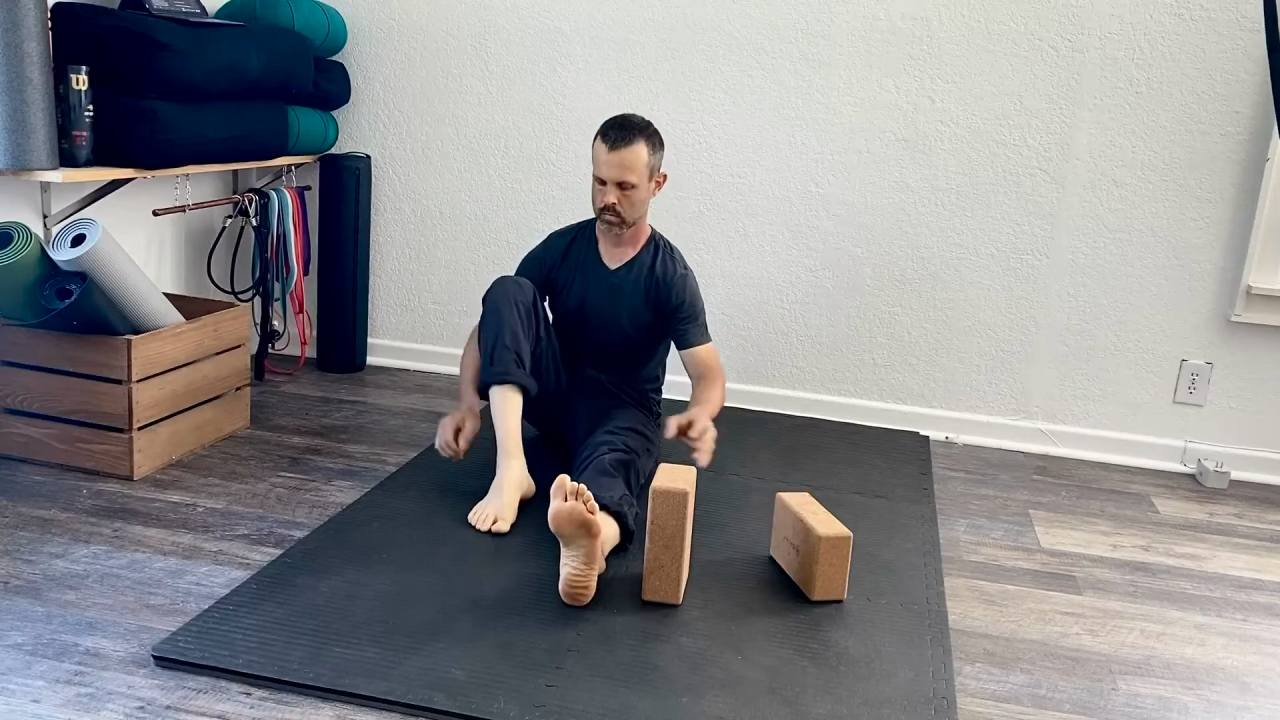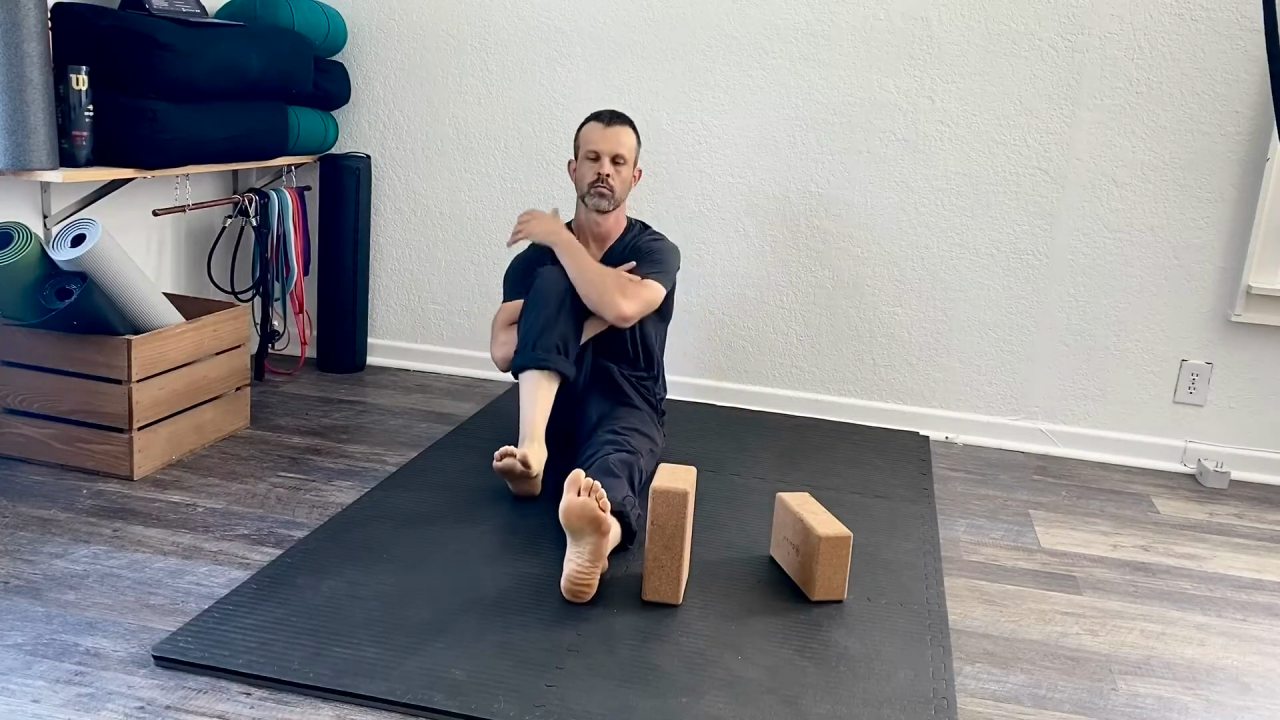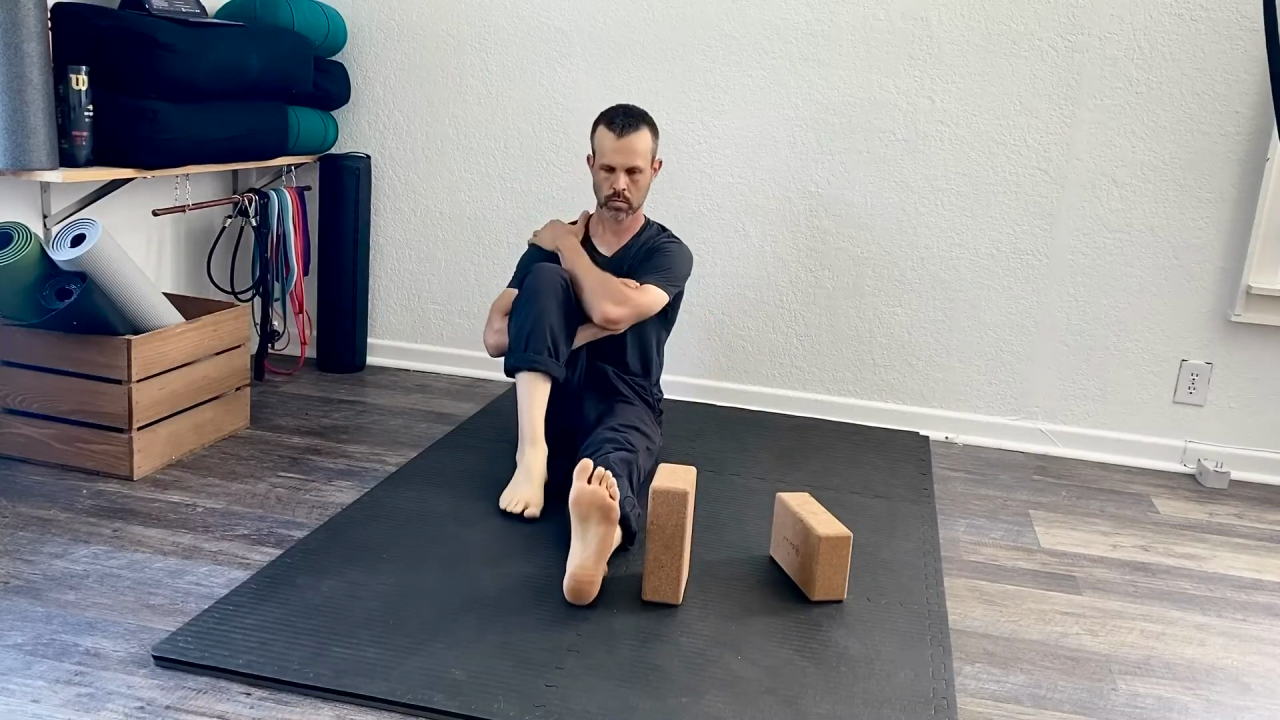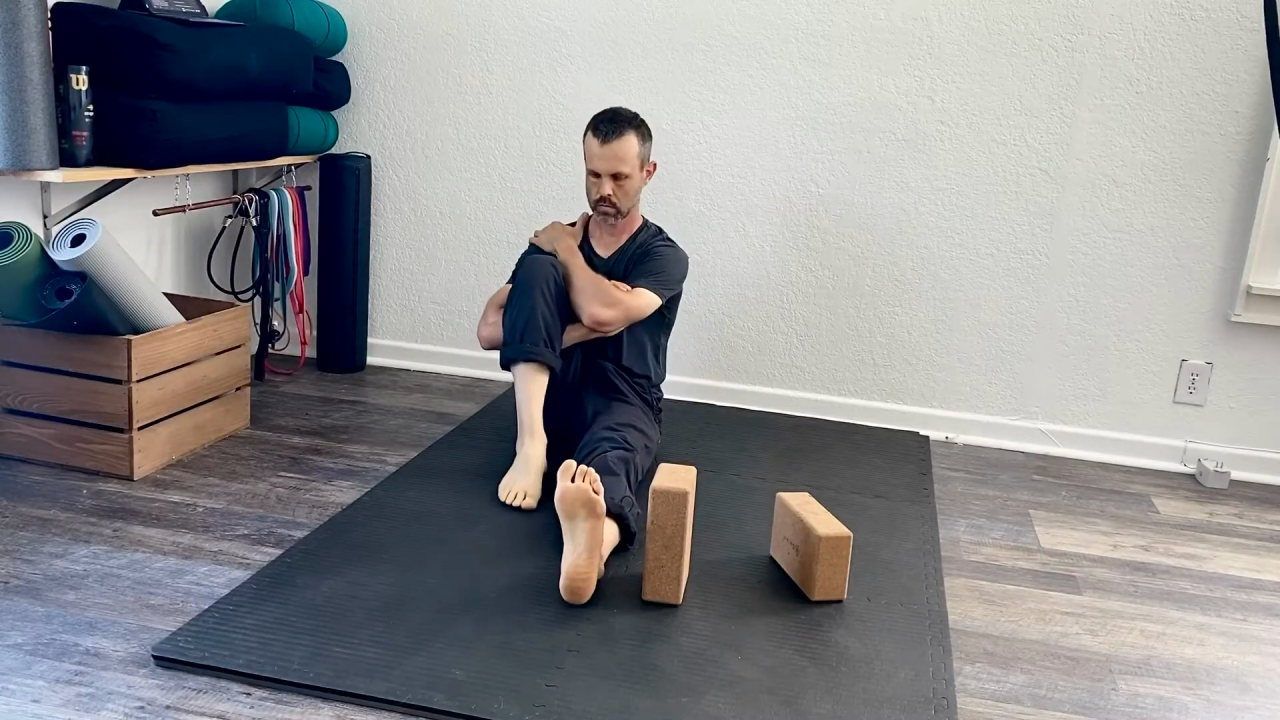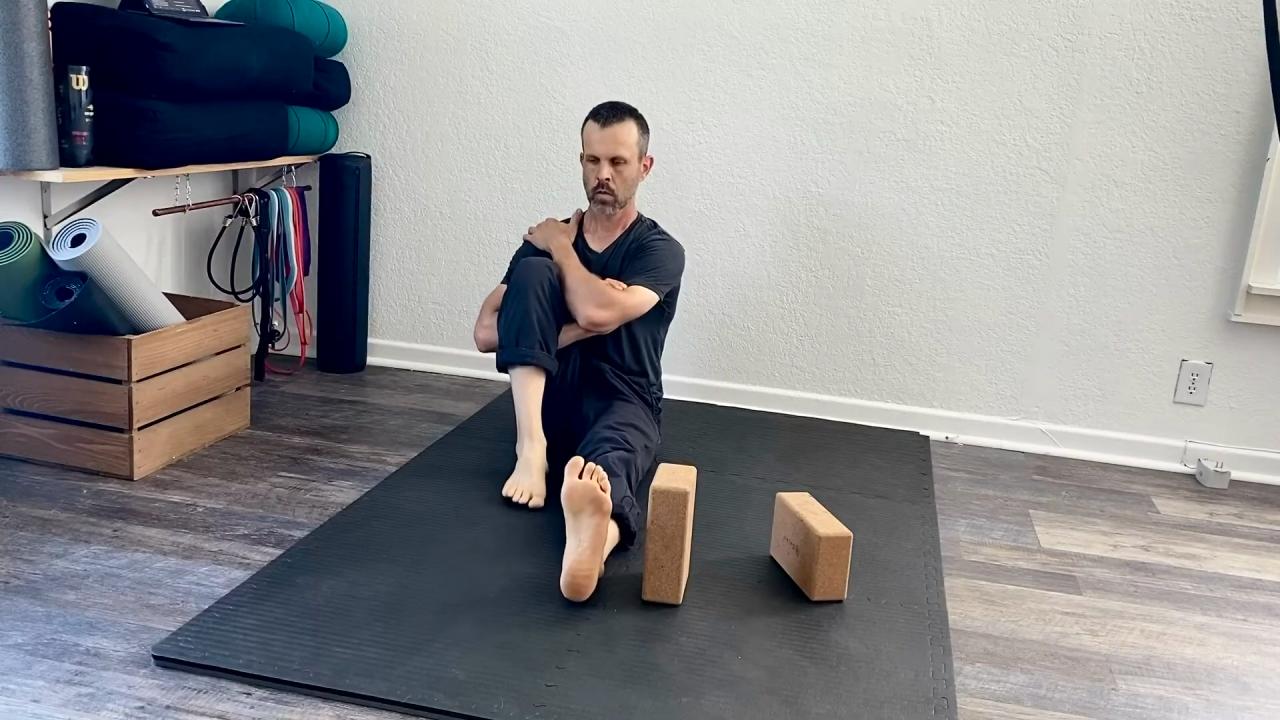
dt=1s
person 1, frame 1
left shoulder: (670, 275)
right shoulder: (560, 249)
left elbow: (709, 375)
right elbow: (495, 322)
left wrist: (698, 417)
right wrist: (467, 406)
left hip: (623, 410)
right hip: (554, 393)
left knee: (606, 471)
right knee: (508, 291)
left ankle: (590, 544)
right ankle: (511, 471)
person 1, frame 2
left shoulder: (655, 250)
right shoulder: (533, 258)
left elbow: (623, 308)
right elbow: (503, 351)
left wrist: (559, 237)
right wrist: (594, 318)
left hip: (627, 407)
right hip: (556, 402)
left knee: (611, 471)
right knee: (551, 285)
left ankle: (595, 541)
right ankle: (532, 448)
person 1, frame 3
left shoulder: (668, 253)
right shoulder: (549, 246)
left elbow: (612, 310)
right elbow: (495, 337)
left wrist: (568, 245)
right wrist: (592, 329)
left hip: (624, 407)
right hip: (554, 403)
left knee: (612, 468)
right knee: (544, 280)
left ankle: (594, 546)
right ankle: (532, 453)
person 1, frame 4
left shoulder: (664, 256)
right shoulder: (551, 244)
left elbow: (603, 312)
right elbow: (488, 330)
left wrist: (567, 248)
right wrist: (582, 328)
left hip: (623, 405)
right hip: (553, 400)
left knee: (607, 464)
right knee: (538, 270)
left ankle: (590, 548)
right ankle: (532, 445)
person 1, frame 5
left shoulder: (660, 250)
right shoulder: (544, 243)
left elbow: (598, 312)
right elbow: (485, 332)
left wrist: (561, 246)
right wrist: (578, 328)
left hip: (622, 404)
right hip: (550, 399)
left knee: (609, 464)
right knee: (532, 274)
left ankle: (591, 542)
right ankle: (532, 447)
